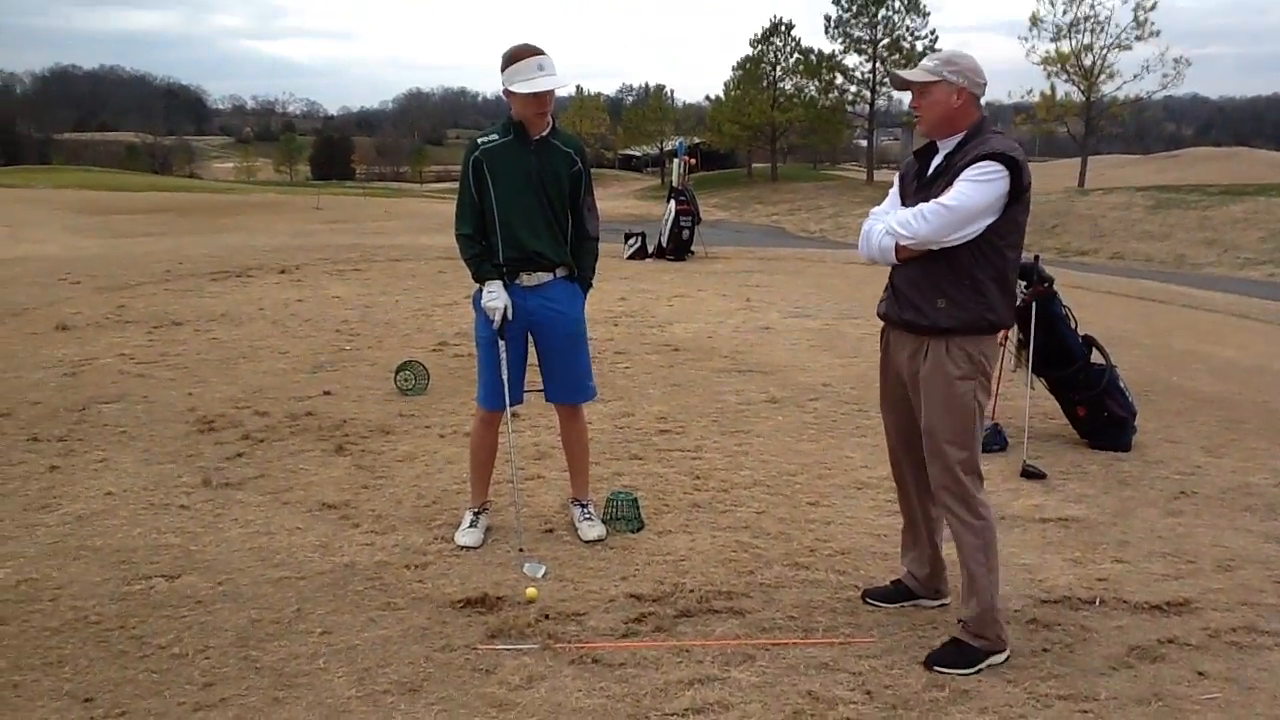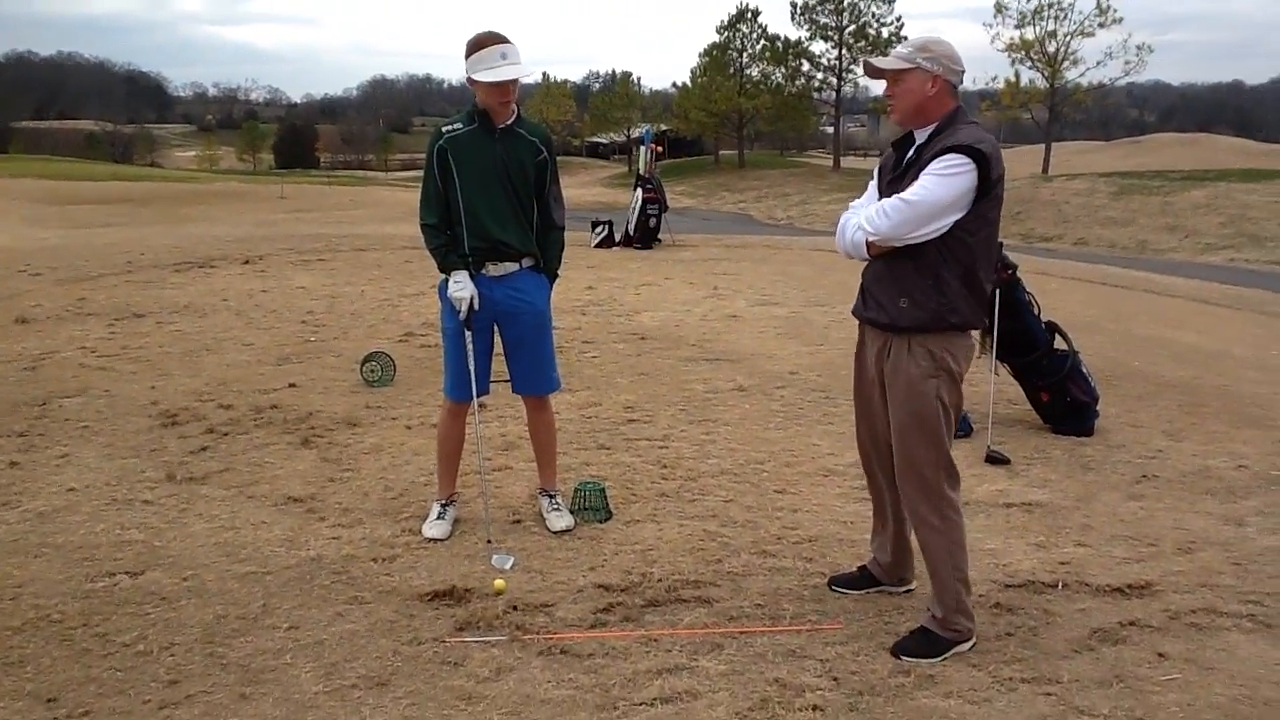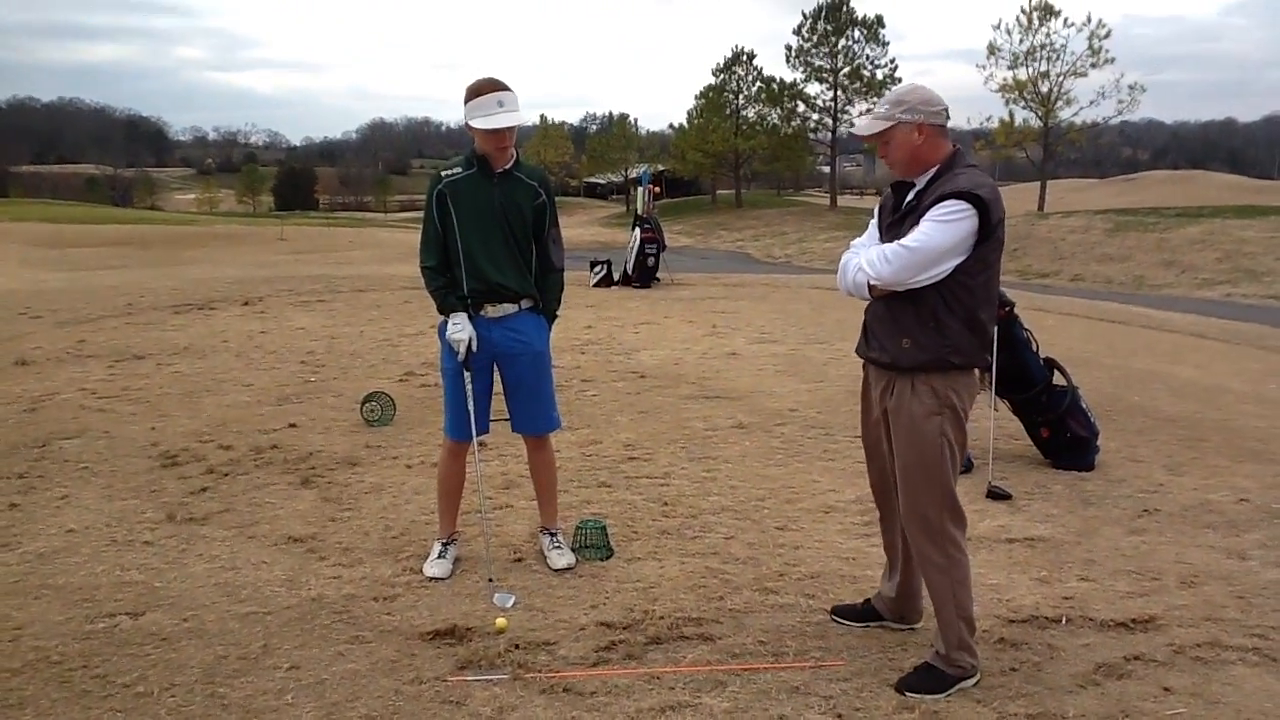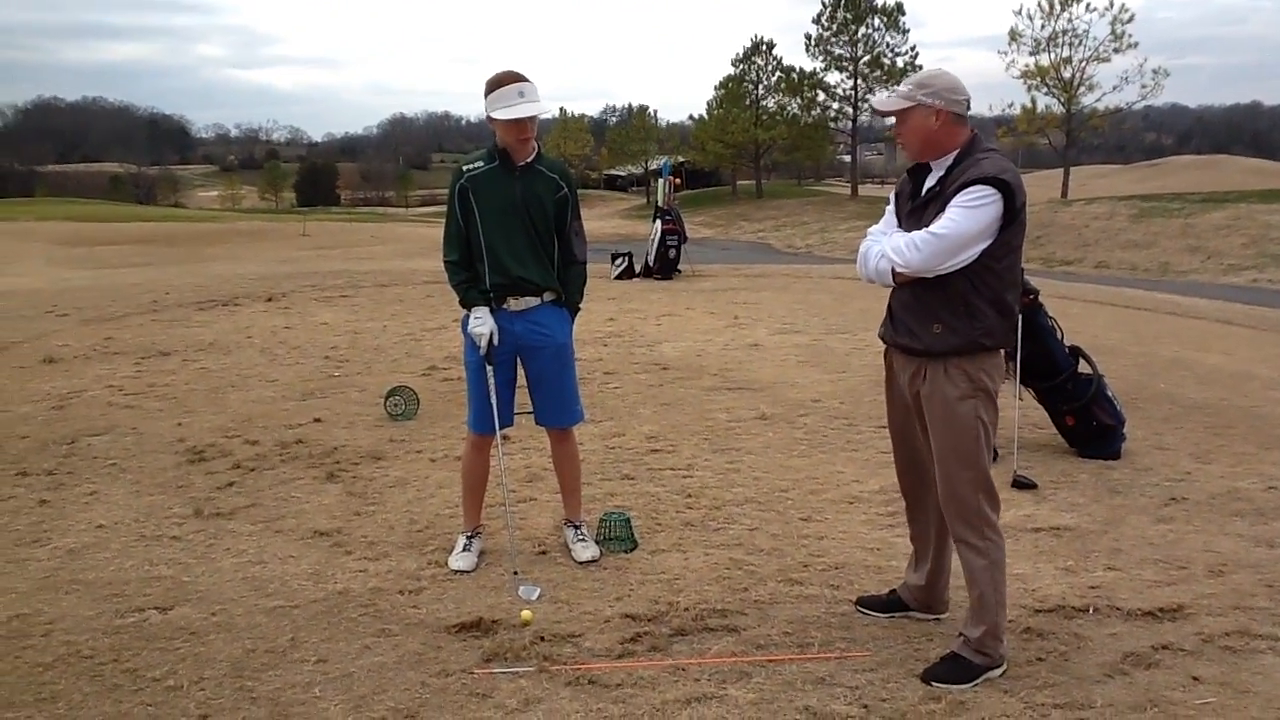
dt=0.4s
person 1, frame 1
left shoulder: (996, 162)
right shoulder: (919, 165)
left elbow: (924, 227)
right elbow: (871, 239)
left wrist: (899, 231)
right wrist: (910, 240)
left hip: (958, 343)
right hip: (902, 332)
left knee: (953, 478)
right knee: (910, 464)
left ankle: (984, 631)
right ankle: (922, 577)
person 1, frame 2
left shoulder: (966, 153)
right shoulder: (901, 153)
left elbow: (885, 225)
right elbow: (849, 233)
left wrist: (874, 228)
right wrist: (882, 237)
left hip: (930, 340)
right hip: (879, 328)
left knee: (925, 476)
right knee: (881, 459)
left ankle: (953, 621)
right ankle: (889, 565)
person 1, frame 3
left shoulder: (966, 197)
right shoulder: (900, 195)
left elbow: (887, 268)
right elbow: (851, 271)
left wrist: (876, 267)
right wrist: (883, 276)
left hip: (934, 378)
right hip: (883, 365)
left knee: (931, 512)
right knee: (893, 497)
left ankle: (957, 656)
right ankle: (897, 601)
person 1, frame 4
left shoulder: (988, 181)
right shoulder: (914, 182)
left elbow: (919, 254)
right elbow: (870, 258)
left wrist: (897, 251)
right wrist: (906, 263)
left hip: (961, 363)
right hip: (904, 351)
left knee: (966, 497)
right knee: (918, 482)
left ankle: (984, 644)
right ankle: (922, 591)
person 2, frame 1
left shoulder: (571, 152)
right shoulder: (483, 152)
left elbow: (586, 227)
right elbow: (468, 228)
left wrist: (580, 285)
right wrist: (490, 282)
left hip: (559, 291)
right hip: (502, 292)
left knee: (571, 403)
right knee: (490, 407)
left ankle: (581, 502)
right ankle: (477, 508)
person 2, frame 2
left shoulder: (536, 141)
right shoulder: (448, 141)
left elbow: (552, 217)
right elbow: (433, 218)
left wrist: (545, 277)
right wrist: (455, 272)
left hip: (524, 282)
right hip: (467, 283)
left knee: (538, 395)
right knee: (457, 399)
left ankle: (549, 493)
right ankle: (445, 500)
person 2, frame 3
left shoulder: (535, 184)
right shoulder: (447, 185)
left elbow: (551, 259)
right elbow: (432, 260)
left wrist: (543, 318)
right wrist: (453, 313)
left hip: (523, 322)
right hip: (466, 323)
left knee: (538, 433)
right knee: (457, 438)
left ankle: (550, 531)
right ankle: (445, 539)
person 2, frame 4
left shoulder: (557, 178)
right shoulder: (468, 179)
left elbow: (573, 253)
right elbow: (455, 254)
left wrist: (566, 311)
right wrist: (476, 308)
left hip: (546, 316)
right hip: (489, 318)
left knee: (561, 426)
right knee: (480, 432)
left ankle: (574, 524)
right ankle: (470, 532)
